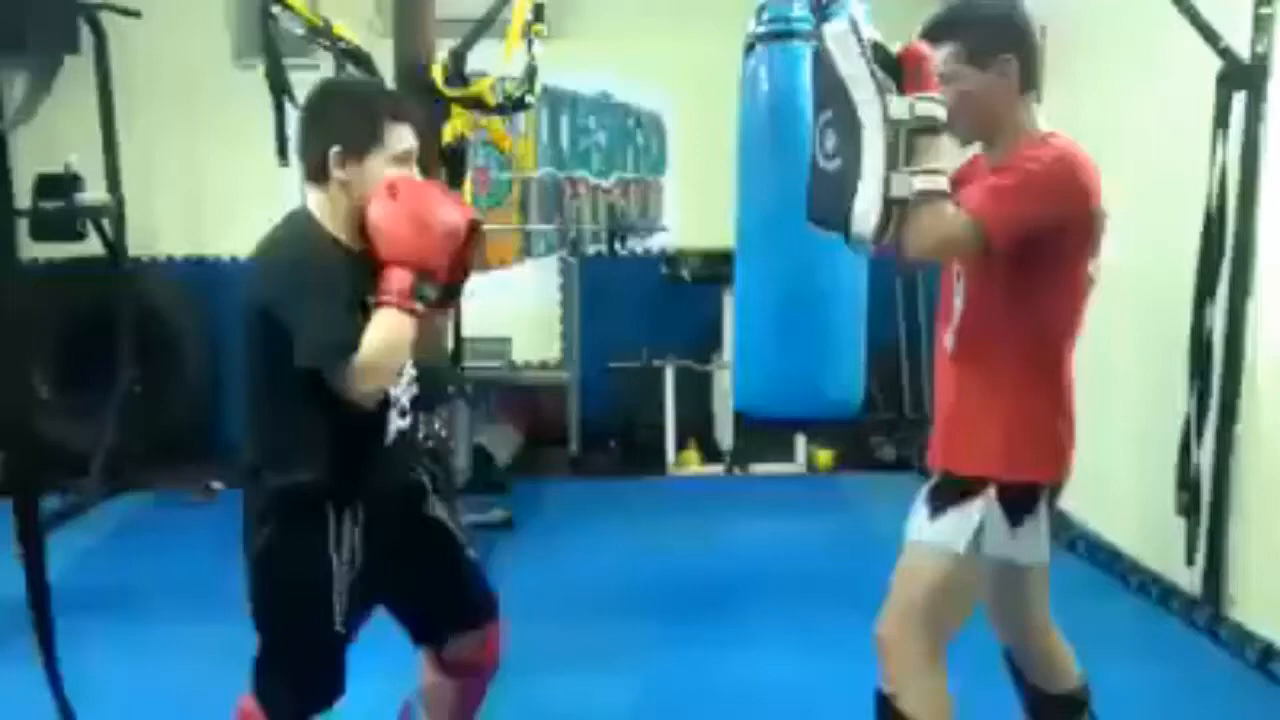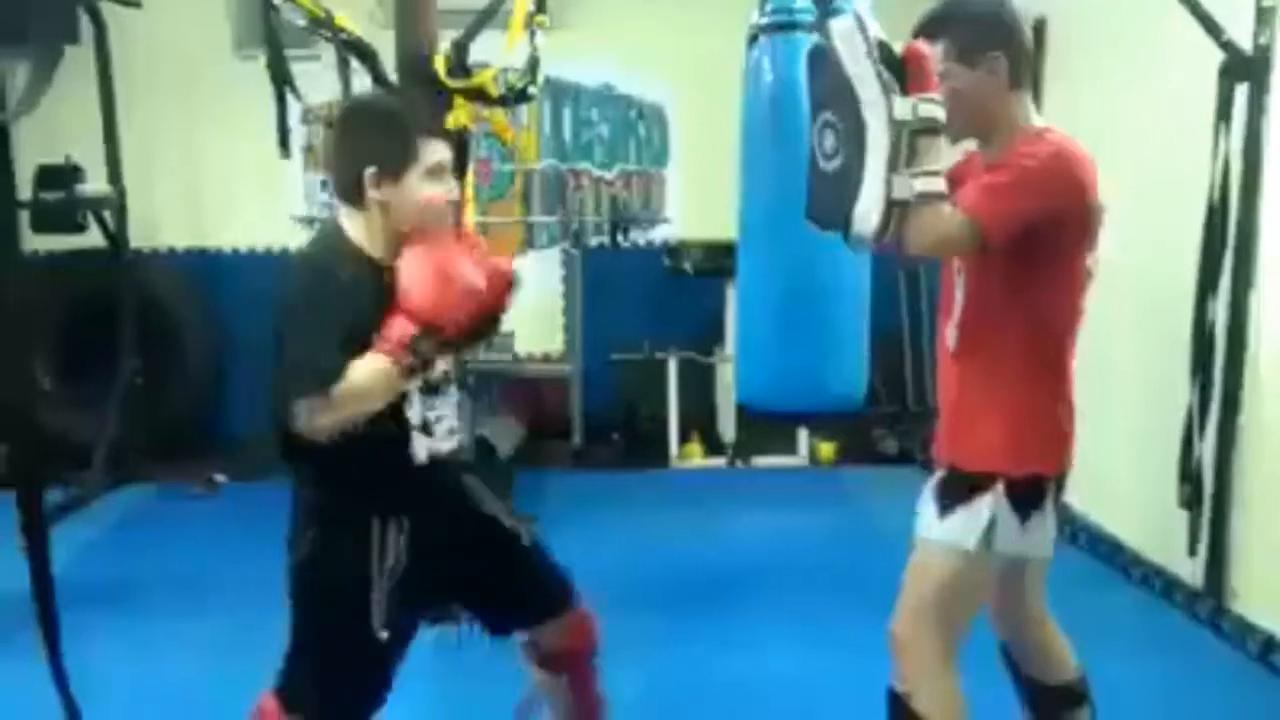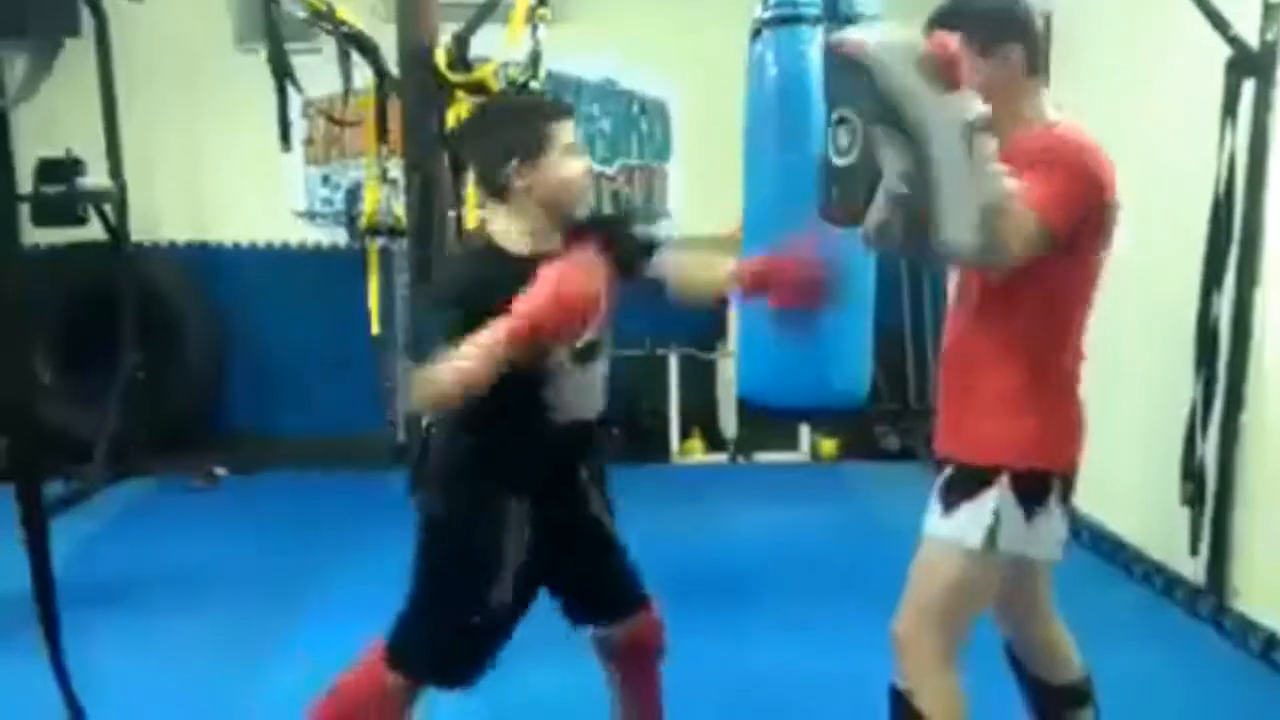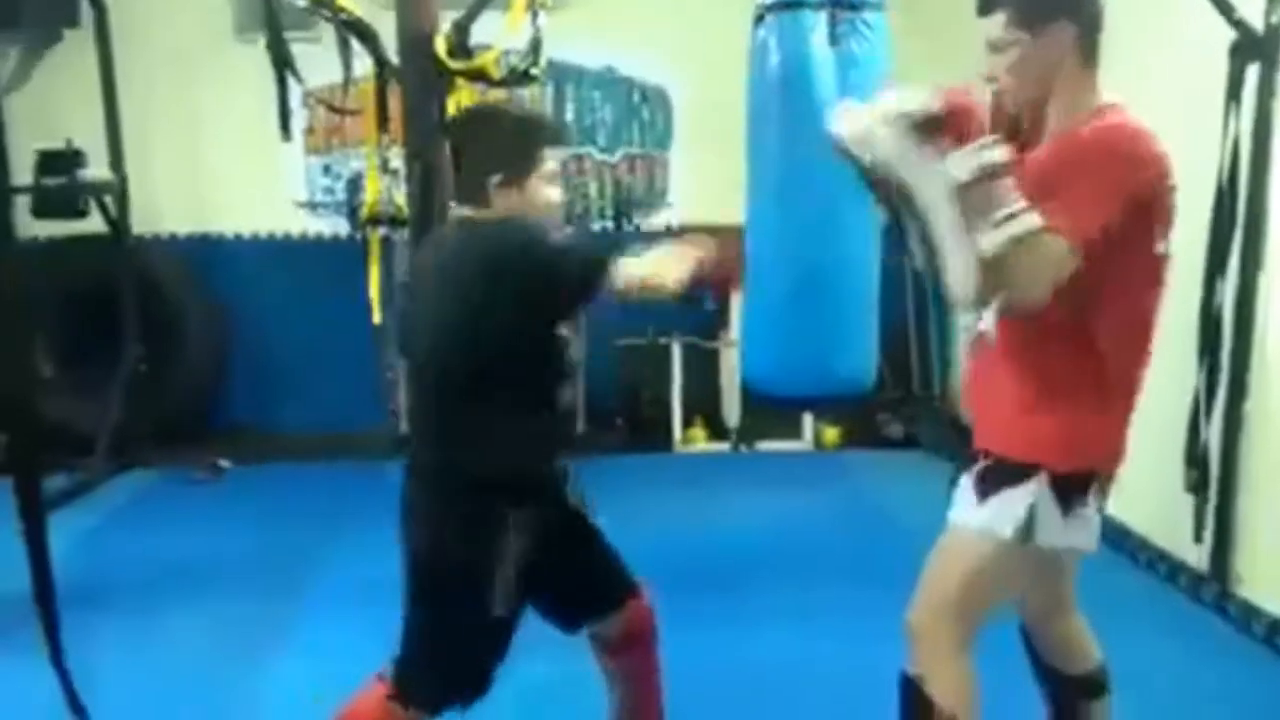
dt=0.3s
person 1, frame 1
left shoulder: (1053, 169)
right shoulder: (985, 171)
left elbow: (928, 240)
right elbow: (891, 235)
left hip: (1004, 452)
right hip: (987, 443)
left knee: (903, 639)
right knee: (1022, 625)
person 1, frame 2
left shoulder: (1047, 165)
right shoulder: (985, 168)
left elbow: (929, 239)
right elbow: (889, 231)
left hip: (1006, 448)
right hip: (989, 437)
left knee: (917, 637)
right knee: (1017, 618)
person 1, frame 3
left shoulder: (1065, 158)
right shoulder: (1005, 164)
left elbow: (998, 245)
right elbow: (884, 232)
left hip: (1017, 445)
right hip: (991, 433)
left knee: (920, 638)
right knee: (1022, 616)
person 1, frame 4
left shoulder: (1107, 147)
right shoulder: (1062, 150)
left elbow: (1028, 283)
right elbow: (1006, 272)
left wrist: (971, 161)
right wrist: (918, 156)
left hip: (1050, 438)
right hip: (1038, 429)
left knee: (935, 626)
right knee: (1043, 606)
person 2, frame 1
left shoulder: (363, 244)
right shoulder: (294, 260)
left elbow: (404, 348)
right elbow: (363, 376)
left wrist: (437, 271)
right wrist: (409, 276)
left hip: (388, 487)
right hip: (313, 511)
left knee: (471, 634)
person 2, frame 2
left shoulder: (409, 261)
right shoulder: (324, 281)
right elbow: (319, 416)
right wrist: (408, 335)
left hip: (443, 492)
right hip: (361, 522)
left knee: (564, 628)
person 2, frame 3
left shoulder: (591, 239)
right shoulder: (473, 274)
left elbow: (671, 271)
right elbow: (436, 391)
left wrist: (756, 274)
right wrist: (521, 325)
left hip: (565, 478)
right hip: (492, 498)
left knee: (633, 630)
right knee: (413, 660)
person 2, frame 4
left shoulder: (439, 259)
right shoulder: (507, 249)
right elbow: (639, 278)
right wrist: (698, 253)
left hip: (520, 494)
right hip: (476, 511)
left knee: (625, 620)
